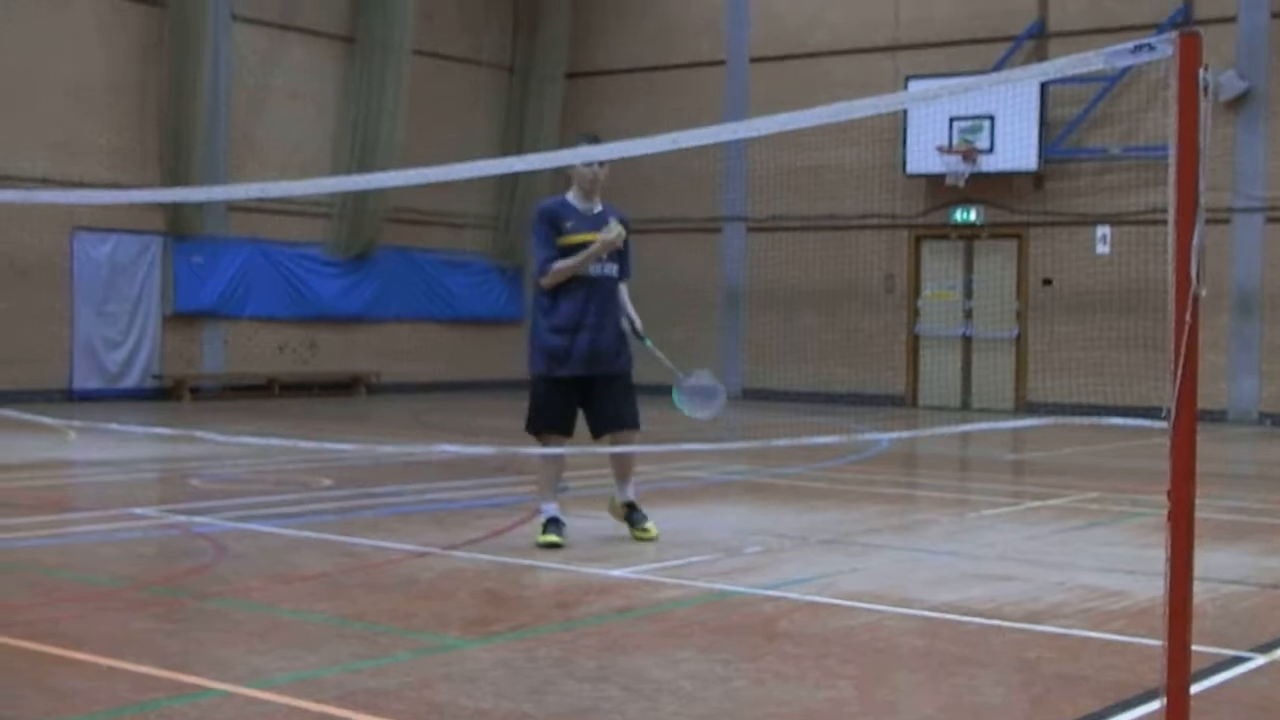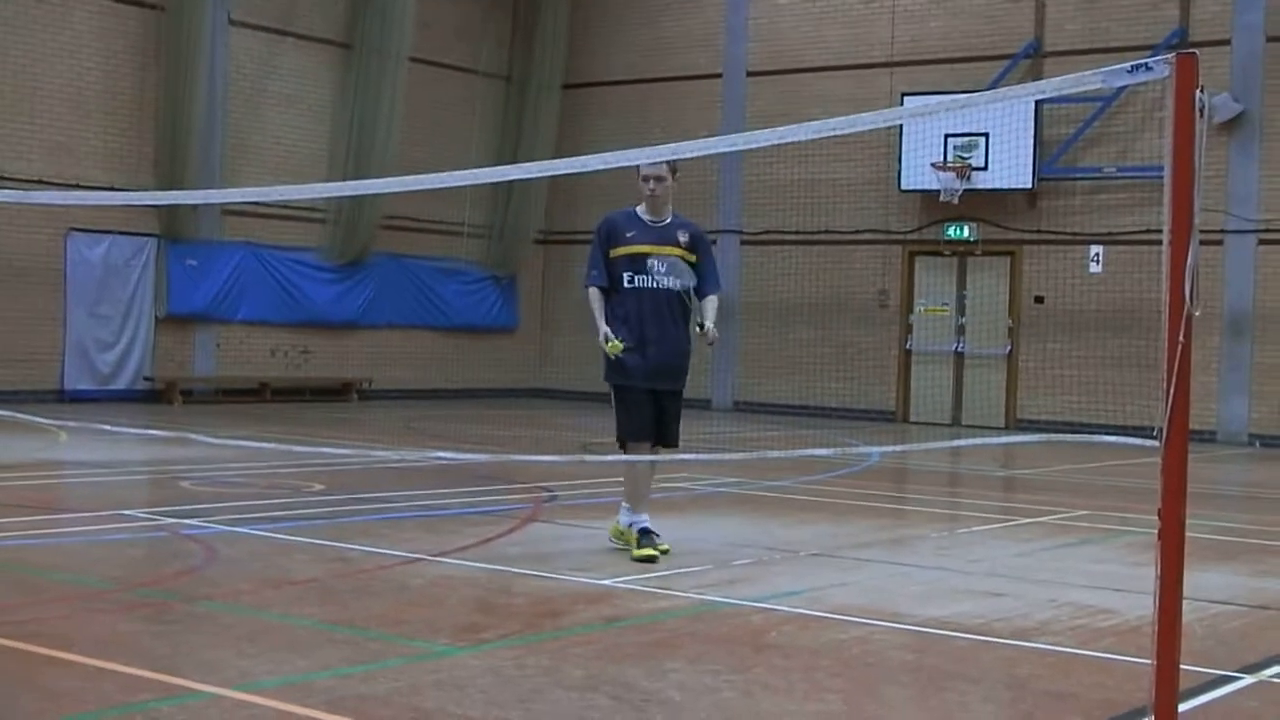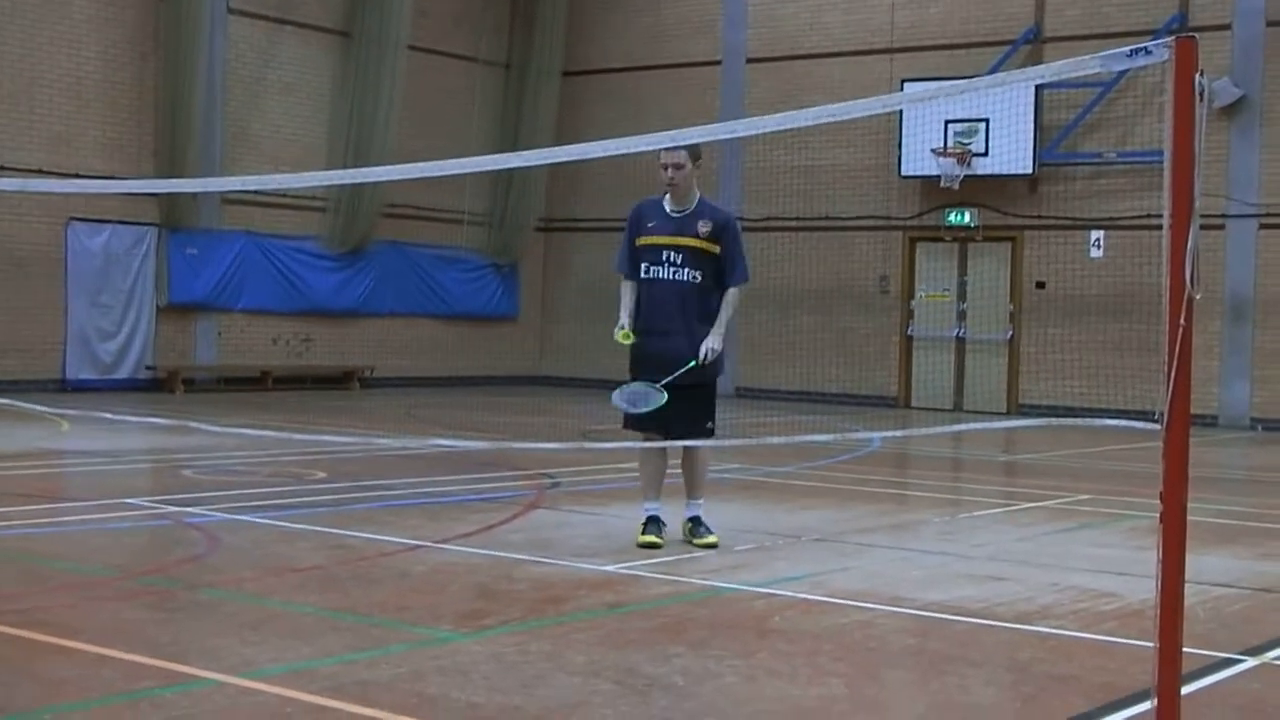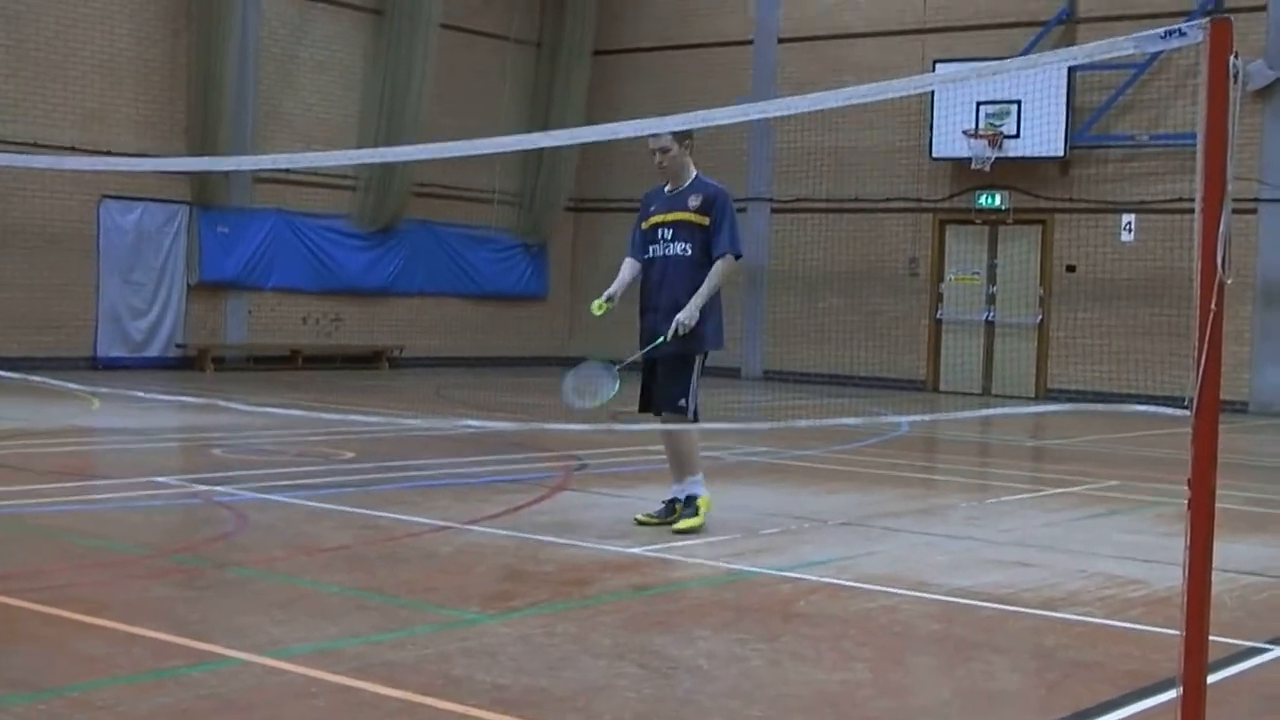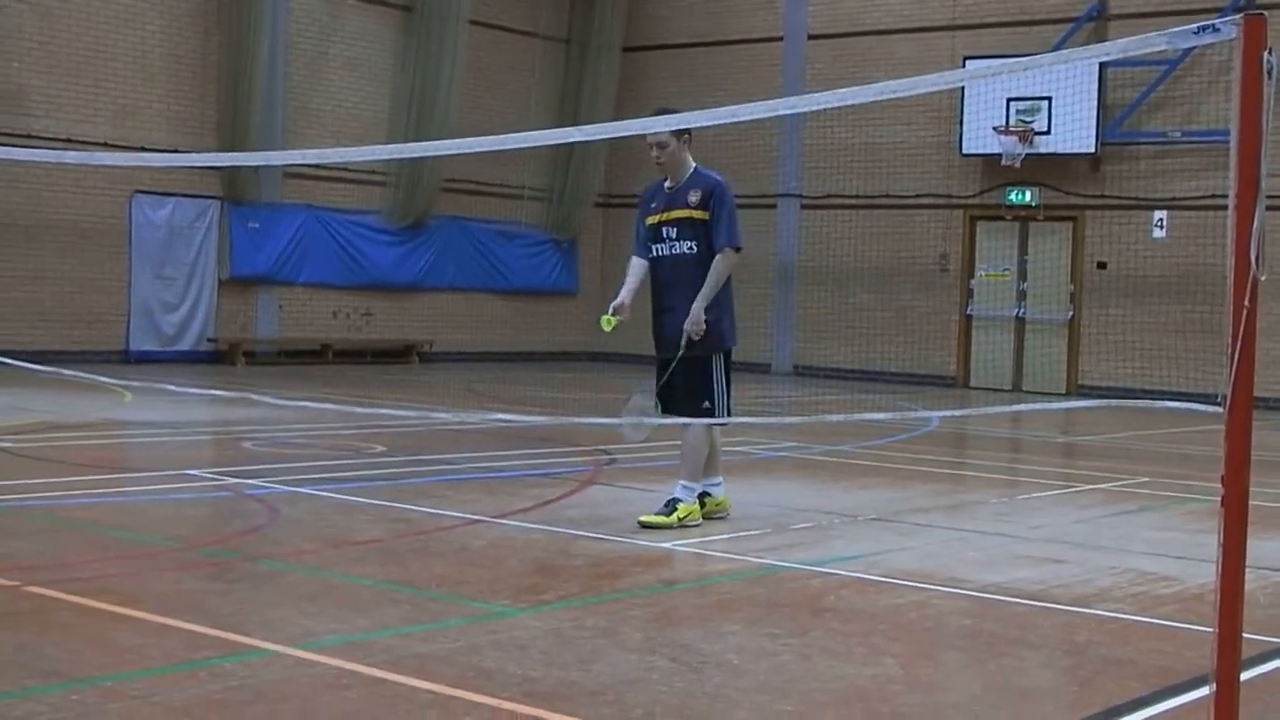
dt=0.7s
person 1, frame 1
left shoulder: (616, 219)
right shoulder: (550, 213)
right elbow: (546, 274)
left wrist: (628, 310)
right wrist: (594, 250)
left hip: (608, 346)
right hip: (559, 345)
left knee: (623, 429)
right knee: (553, 434)
left ankle: (625, 500)
right ankle: (551, 517)
person 1, frame 2
left shoulder: (691, 235)
right shoulder: (613, 226)
left elbow: (708, 289)
right elbow: (595, 284)
left wrist: (708, 322)
right wrist: (601, 324)
left hip: (670, 358)
right hip: (628, 355)
left knee: (655, 445)
right knee: (636, 442)
left ankle: (629, 521)
right ankle: (637, 527)
person 1, frame 3
left shoulder: (720, 221)
right shoulder: (641, 215)
left elbow: (734, 285)
right elbow: (630, 276)
left wrist: (718, 334)
right wrist: (625, 317)
left hip: (696, 350)
right hip: (649, 348)
left knee: (695, 436)
right knee: (650, 432)
left ankle: (694, 517)
right ankle: (652, 517)
person 1, frame 4
left shoulder: (713, 196)
right shoulder: (651, 201)
left elbow: (726, 258)
right elbow: (637, 256)
left wrist: (694, 306)
right wrist: (617, 287)
left hip: (689, 325)
right hip: (654, 324)
left knee: (676, 409)
right knee: (664, 413)
left ankle: (696, 491)
right ankle: (680, 496)
person 1, frame 5
left shoulder: (713, 188)
right shoulder: (650, 197)
left elbow: (728, 252)
right elbow: (642, 254)
left wrist: (699, 308)
right wrist: (626, 294)
left hip: (704, 323)
right hip: (668, 325)
left knee: (698, 410)
right knee: (699, 410)
left ankle: (686, 499)
right ankle: (713, 493)
